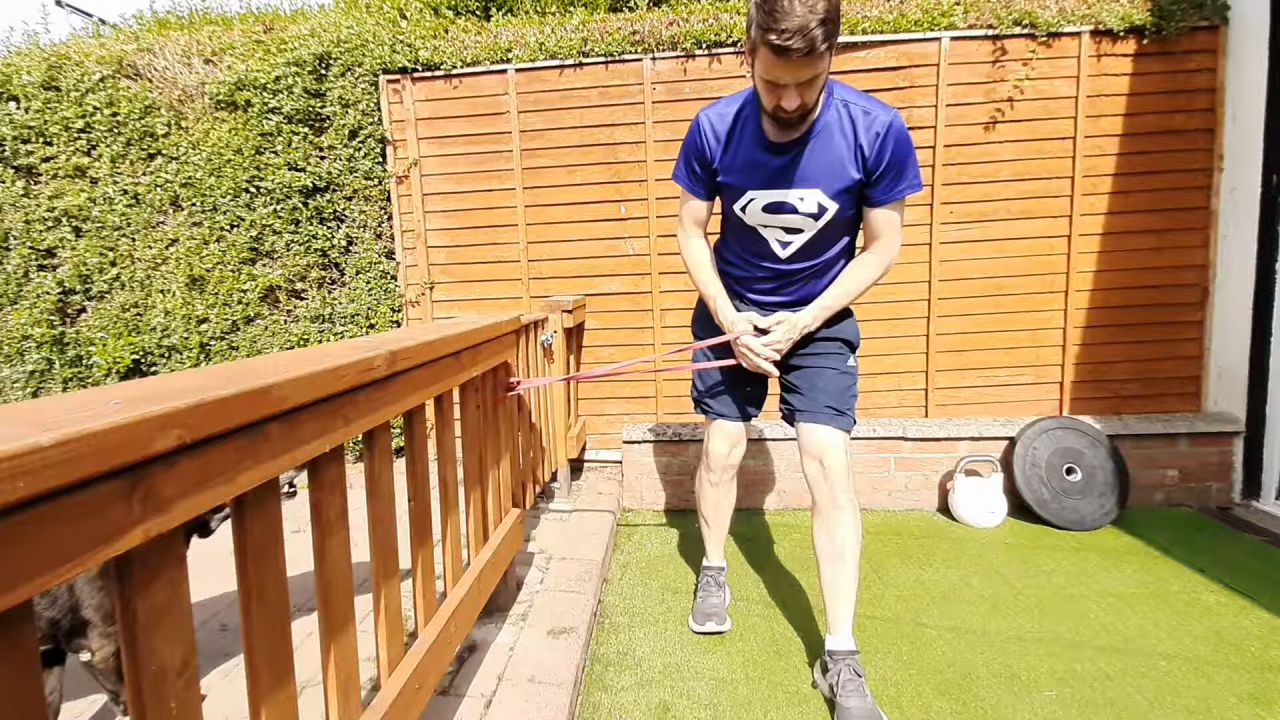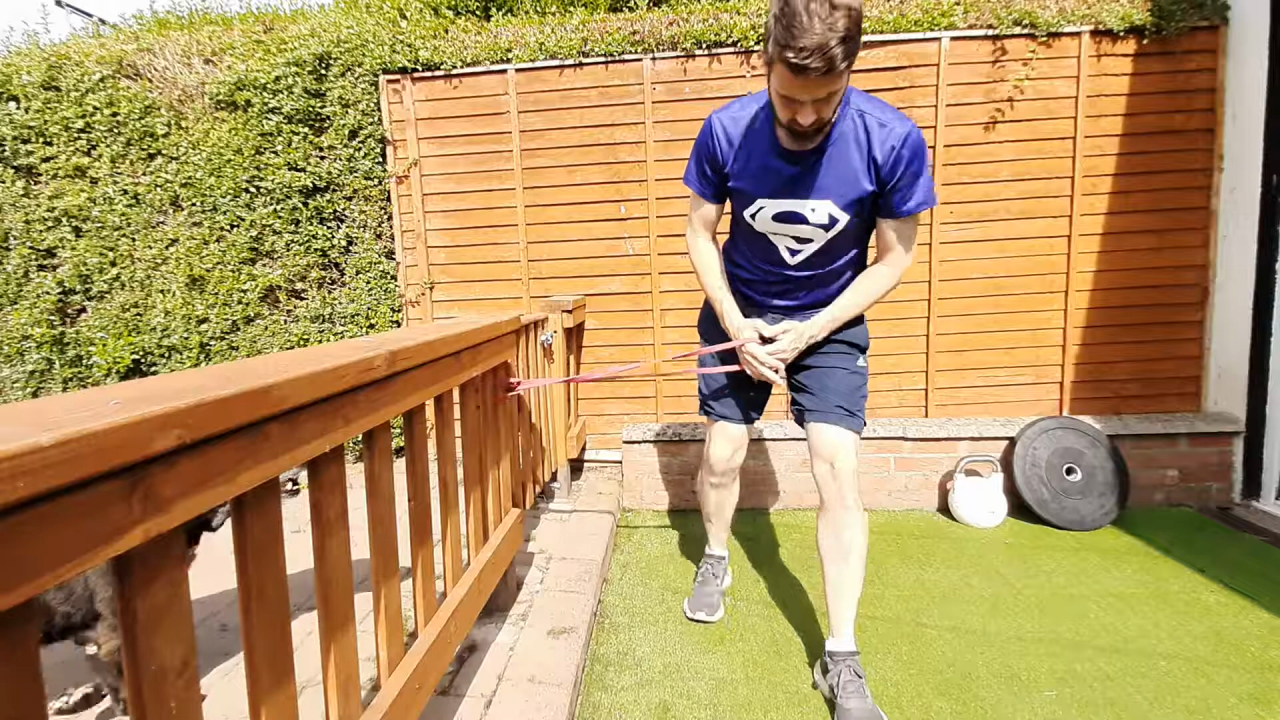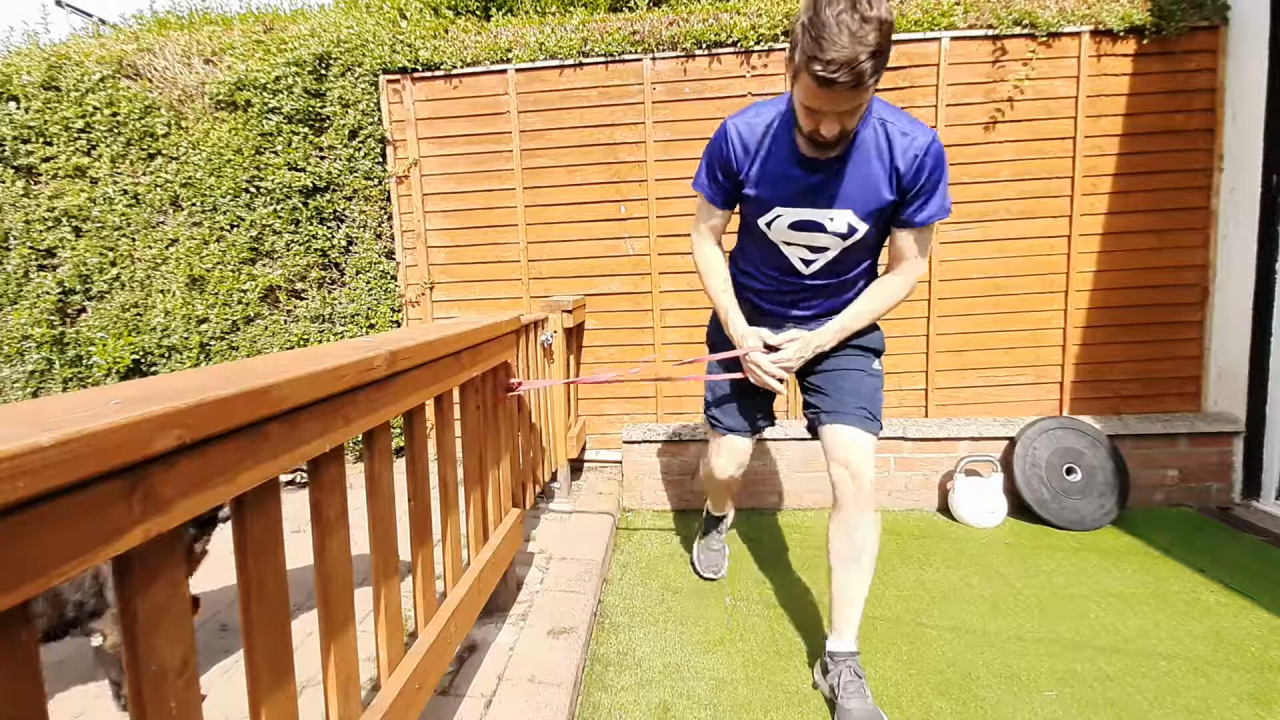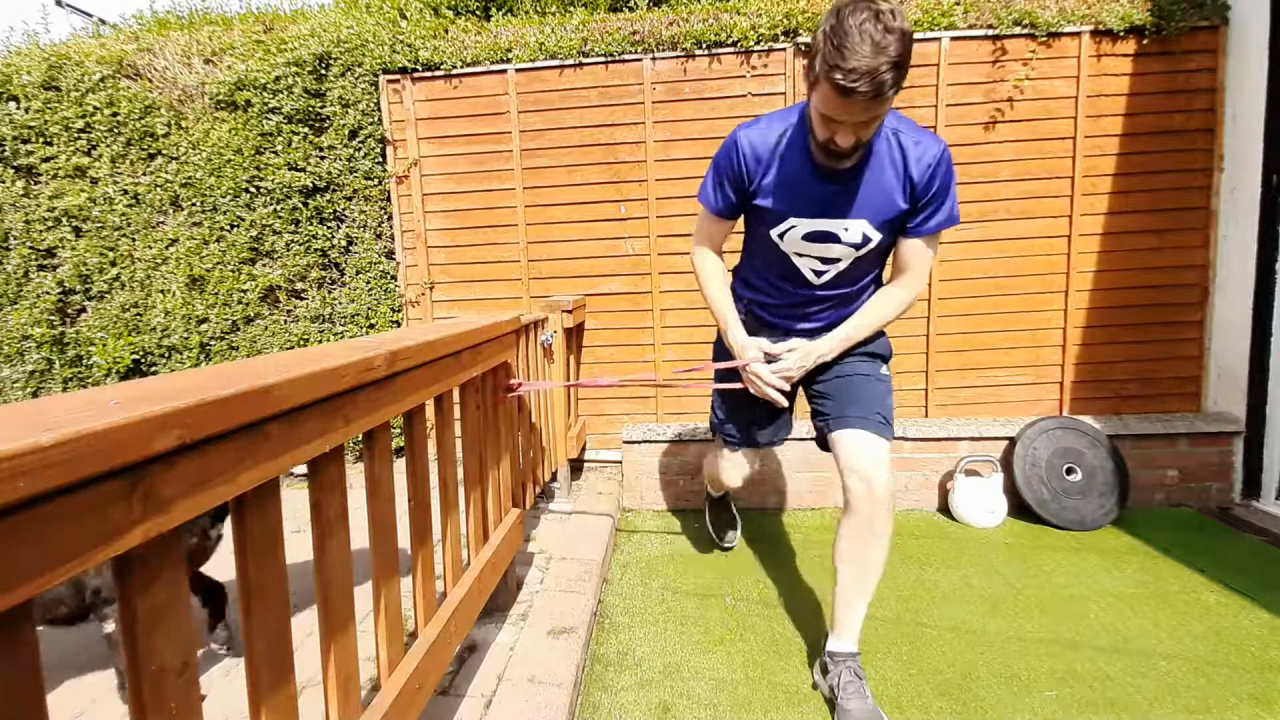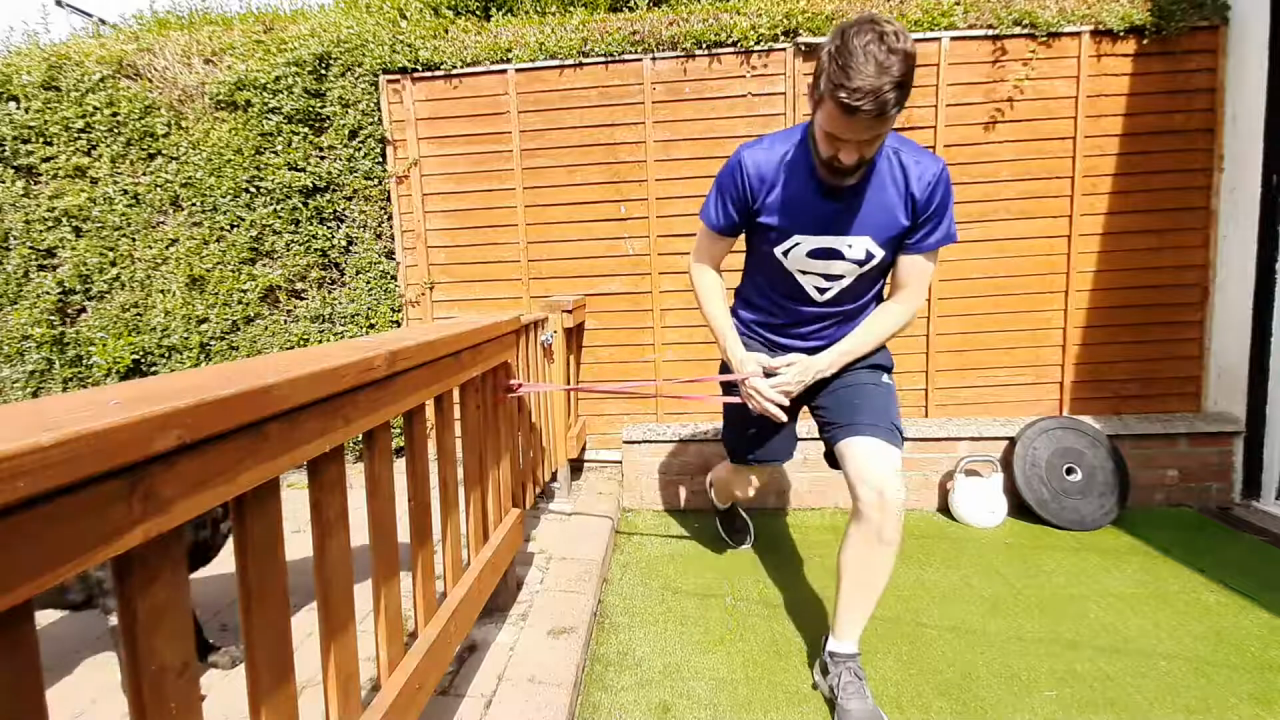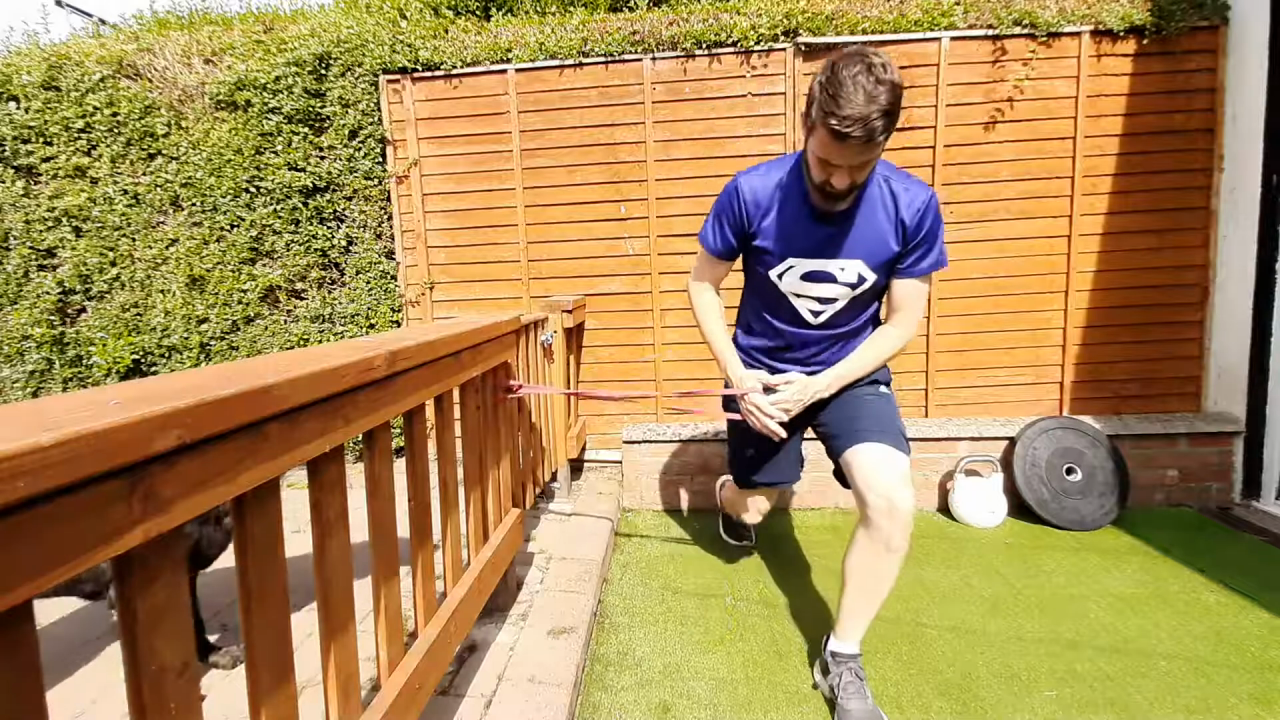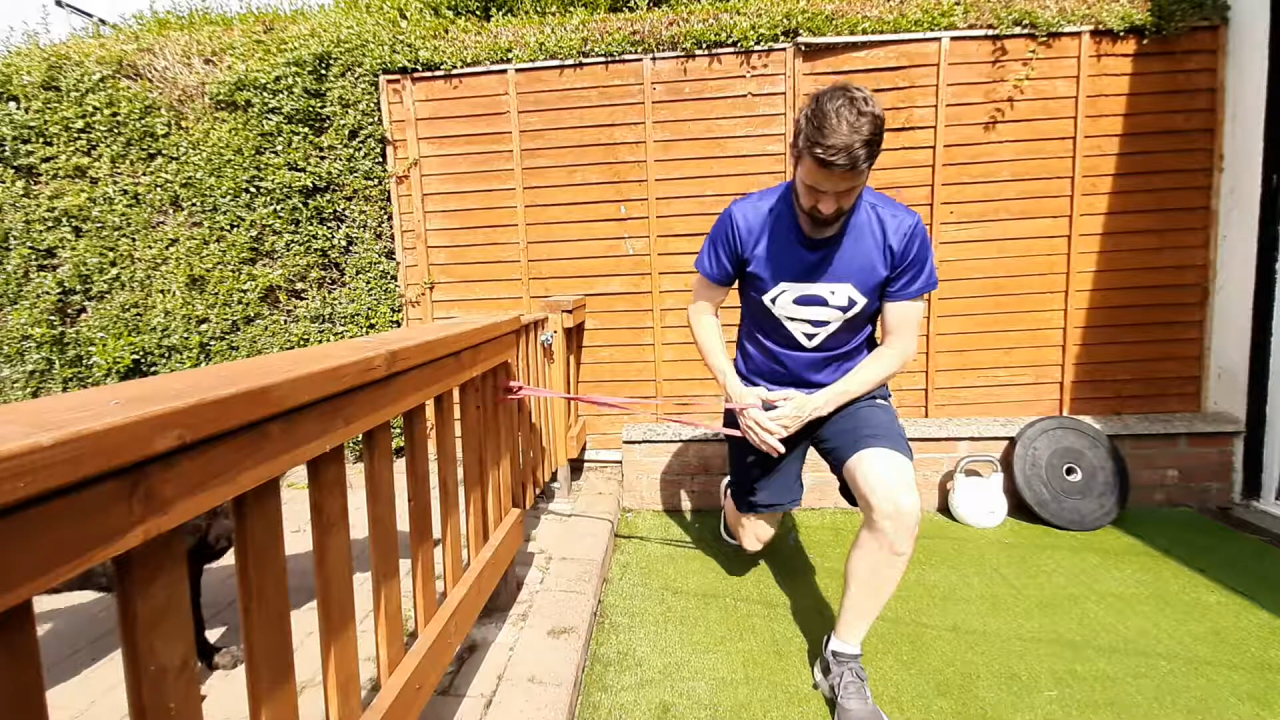
dt=0.1s
person 1, frame 1
left shoulder: (878, 129)
right shoulder: (713, 127)
left elbow: (882, 248)
right elbow: (690, 233)
left wrist: (801, 324)
right wrist: (730, 318)
left hip: (819, 319)
right hip: (733, 312)
left knee: (828, 468)
right knee: (719, 453)
left ankle: (840, 656)
right ankle: (715, 568)
person 1, frame 2
left shoulder: (894, 139)
right shoulder: (726, 130)
left elbow: (894, 259)
right elbow: (699, 234)
left wrist: (811, 331)
right wrist: (736, 324)
left hip: (830, 322)
right hip: (741, 315)
left knee: (837, 469)
right knee: (722, 456)
left ankle: (841, 658)
right ankle: (715, 555)
person 1, frame 3
left shoulder: (913, 151)
right shoulder: (741, 136)
left elbow: (906, 271)
right elbow: (706, 238)
left wrist: (817, 341)
right wrist: (739, 333)
left hip: (843, 328)
right hip: (750, 322)
left knee: (854, 474)
right knee: (723, 464)
left ankle: (840, 657)
right ankle: (716, 521)
person 1, frame 4
left shoulder: (924, 160)
right shoulder: (752, 146)
left elbow: (909, 279)
right elbow: (705, 249)
left wrist: (821, 350)
right wrist: (740, 345)
left hip: (849, 337)
right hip: (755, 333)
left knee: (870, 484)
right knee: (730, 471)
left ankle: (841, 659)
right ankle: (720, 496)
person 1, frame 5
left shoulder: (923, 179)
right shoulder: (755, 166)
left elbow: (908, 297)
right elbow: (703, 265)
left wrist: (819, 368)
right wrist: (739, 361)
left hip: (849, 353)
right hip: (760, 349)
left knee: (883, 495)
right knee: (743, 485)
left ankle: (840, 659)
right ankle: (720, 488)
person 1, frame 6
left shoulder: (913, 205)
right shoulder: (752, 192)
left elbow: (903, 320)
right elbow: (702, 286)
left wrist: (819, 389)
right wrist: (738, 379)
left hip: (849, 371)
right hip: (761, 369)
left knee: (892, 502)
right knee: (751, 507)
left ankle: (841, 659)
right ankle: (728, 498)
person 1, frame 7
left shoulder: (900, 231)
right shoulder: (745, 221)
left elbow: (899, 344)
right elbow: (701, 311)
left wrist: (815, 407)
right wrist: (738, 395)
left hip: (847, 392)
right hip: (761, 393)
left knee: (899, 506)
right knee: (751, 537)
left ankle: (841, 658)
right ankle: (736, 497)
